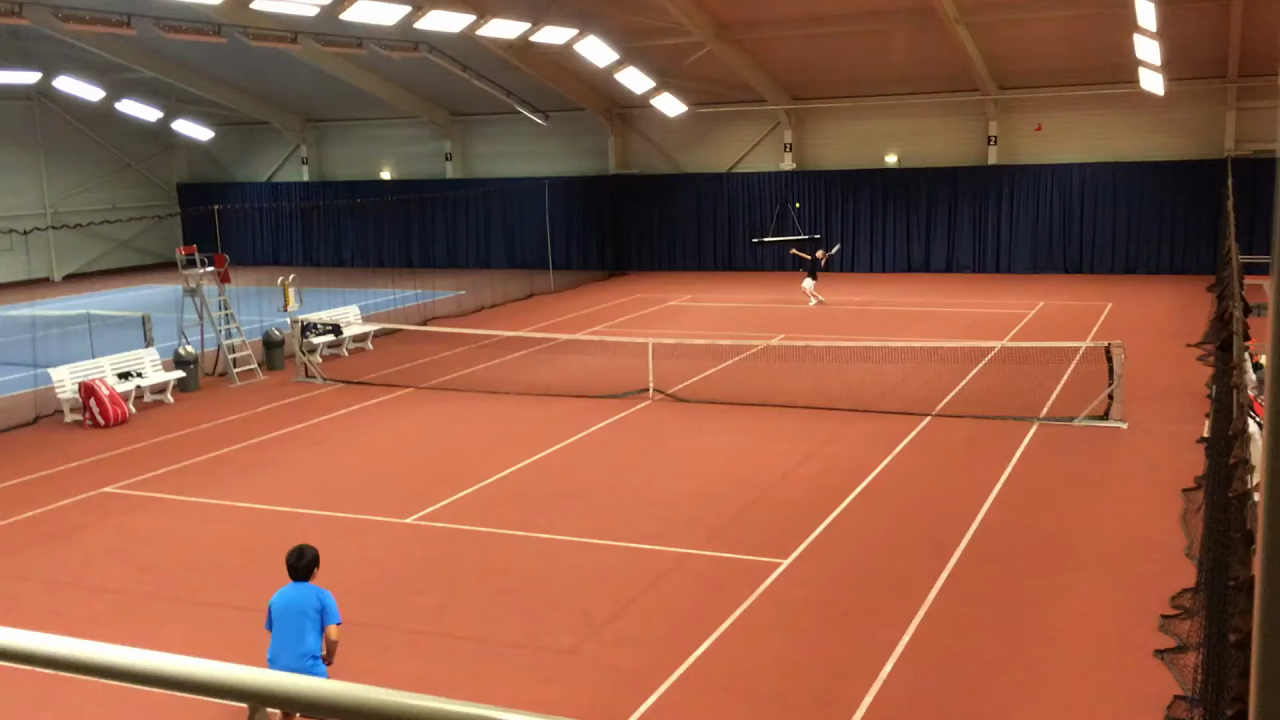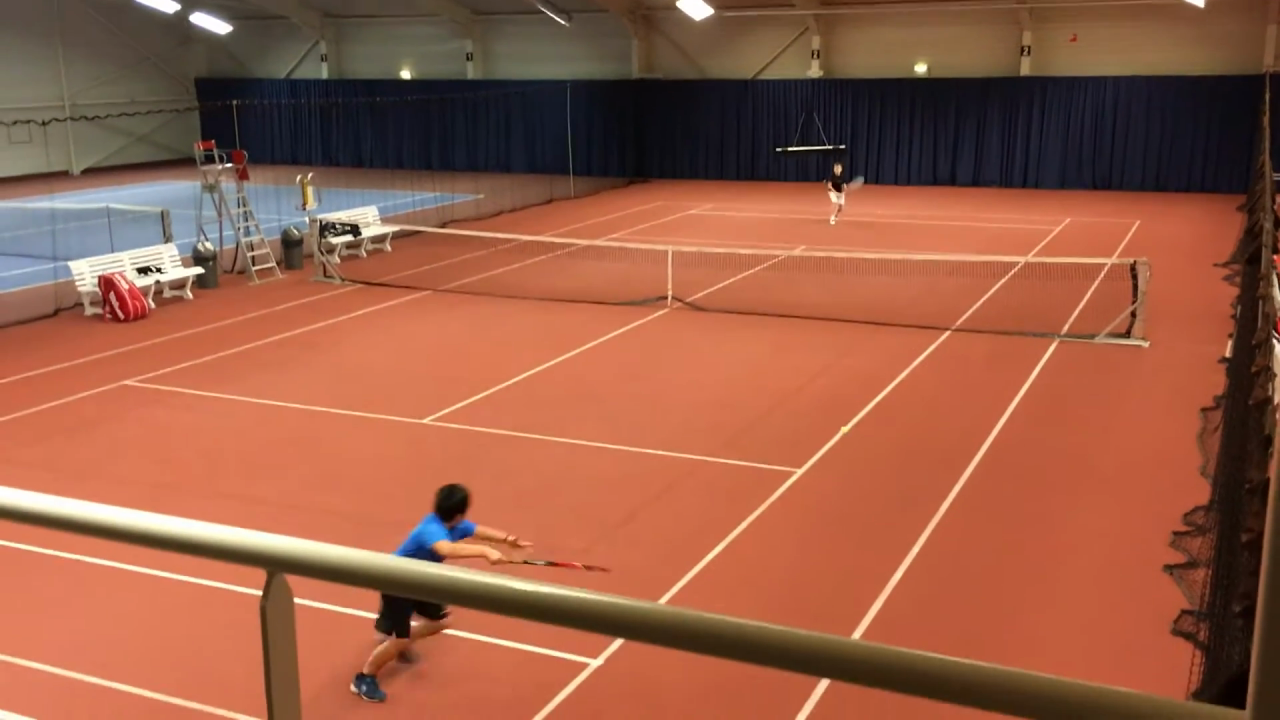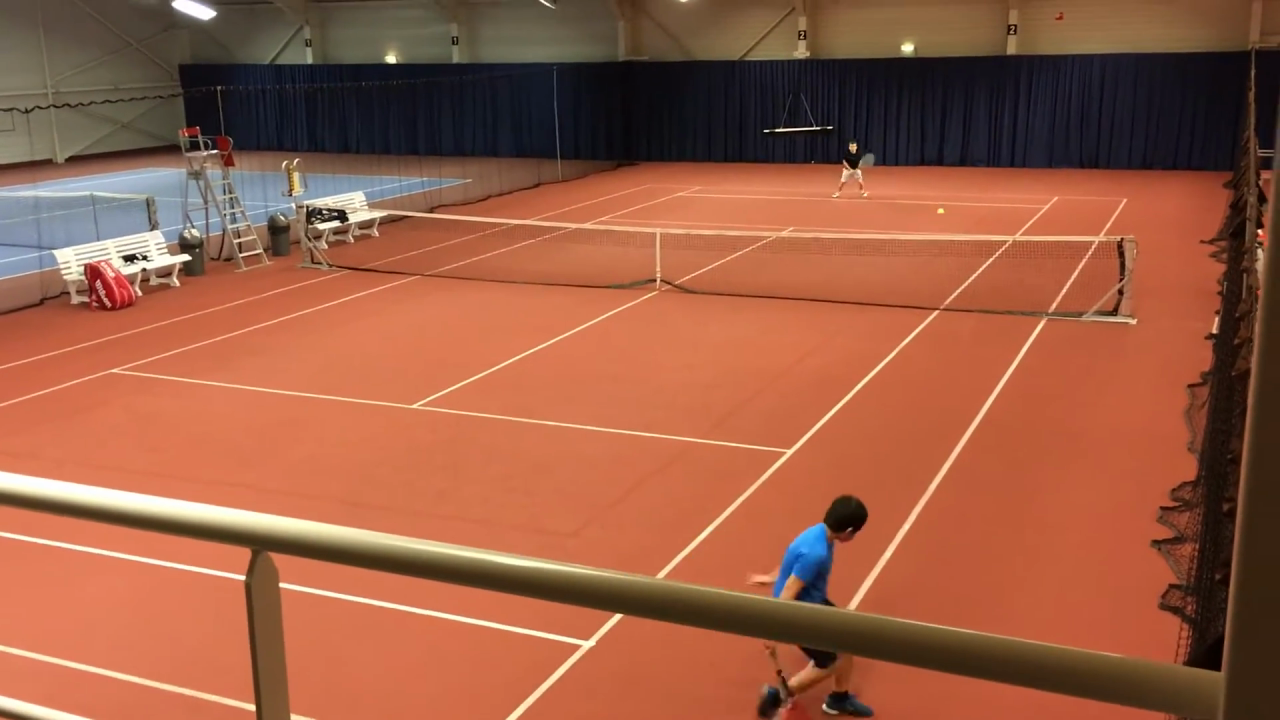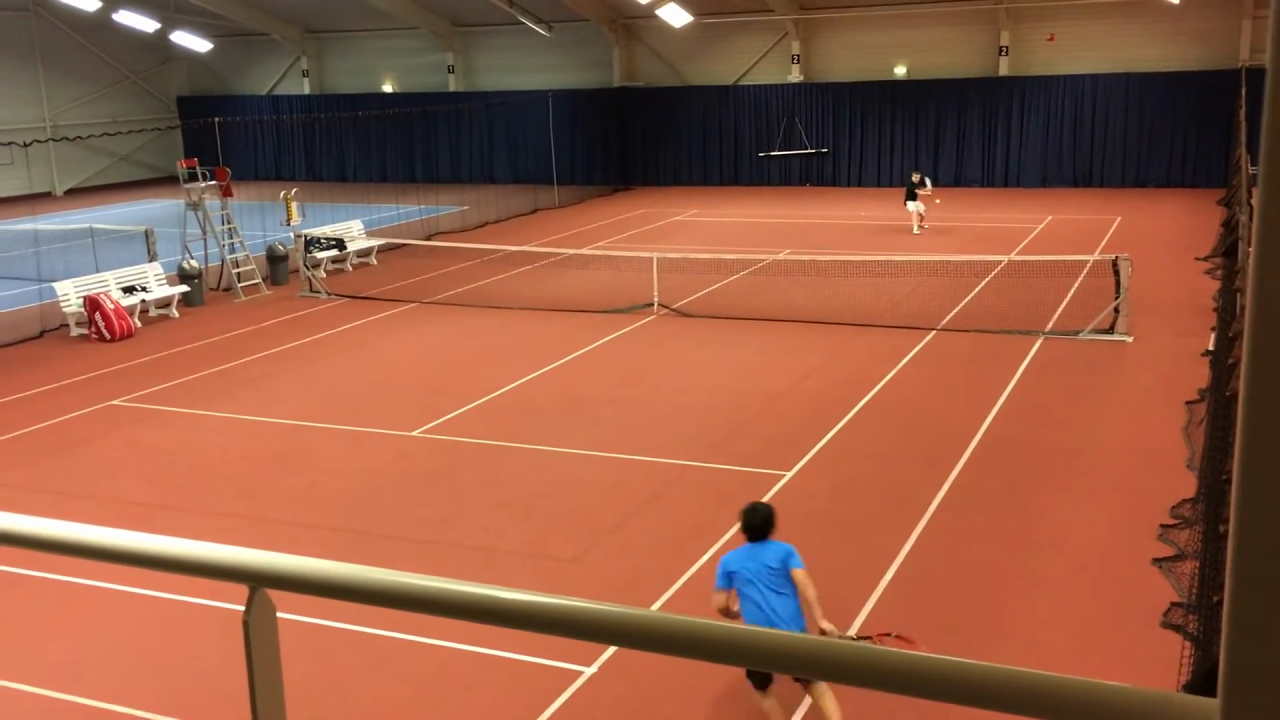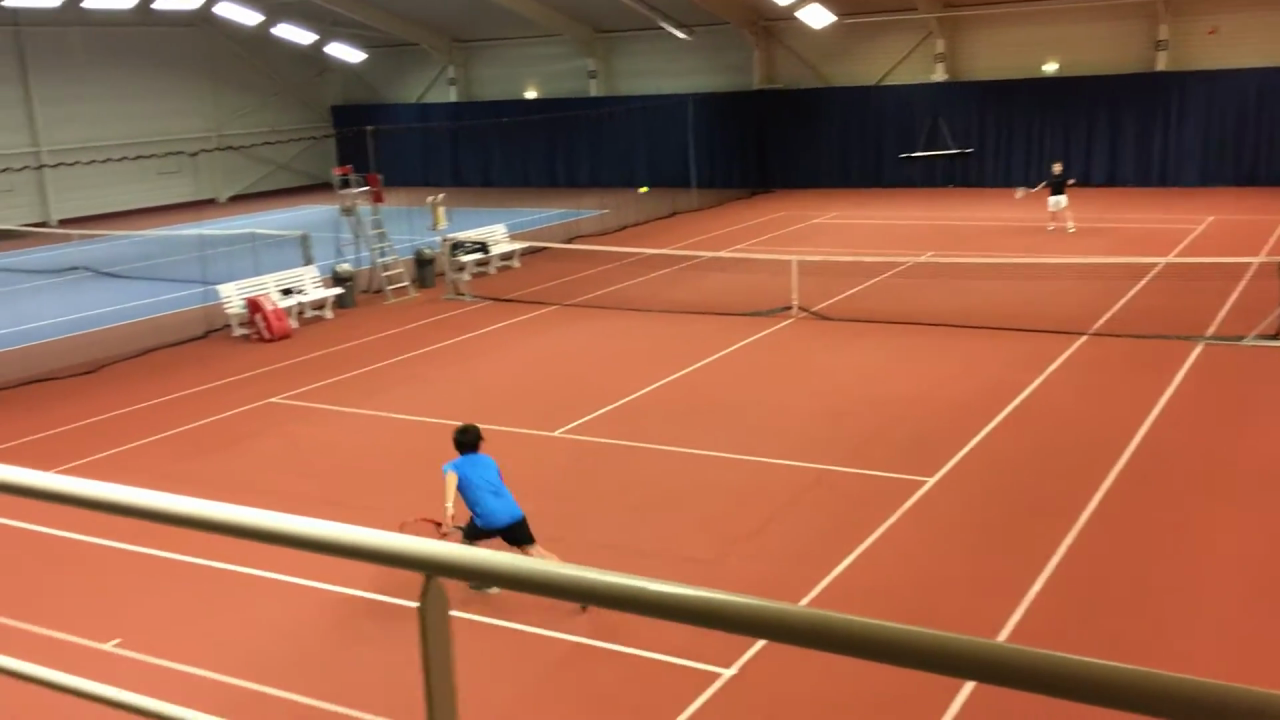
dt=1s
person 1, frame 1
left shoulder: (277, 597)
right shoulder: (323, 596)
left elbow: (272, 633)
right elbow: (333, 637)
right wrist: (330, 657)
left hip: (278, 669)
right hip: (310, 670)
person 1, frame 2
left shoulder: (453, 523)
right shoulder: (431, 530)
left elbow: (479, 531)
right elbow: (446, 550)
left wrist: (508, 539)
right wrist: (485, 551)
left knee: (441, 621)
right knee: (399, 640)
left ankle: (393, 640)
right ankle: (363, 679)
person 1, frame 3
left shoulder: (819, 533)
right shoulder: (816, 553)
left elbow: (792, 563)
right elbow: (788, 591)
left wrist: (773, 578)
right knee: (830, 665)
left ankle: (840, 698)
right ankle: (777, 696)
person 1, frame 4
left shoulder: (728, 561)
right shoulder: (785, 551)
left elbow: (719, 605)
right elbow: (804, 583)
left wrist: (734, 613)
right wrist: (821, 620)
right hip: (794, 631)
left knee: (762, 688)
right knee: (815, 684)
person 1, frame 5
left shoulder: (452, 466)
right shoulder: (489, 462)
left elbow: (451, 479)
left wrist: (449, 506)
left hip: (489, 520)
right hip: (513, 513)
left knee: (467, 540)
right knee: (533, 551)
